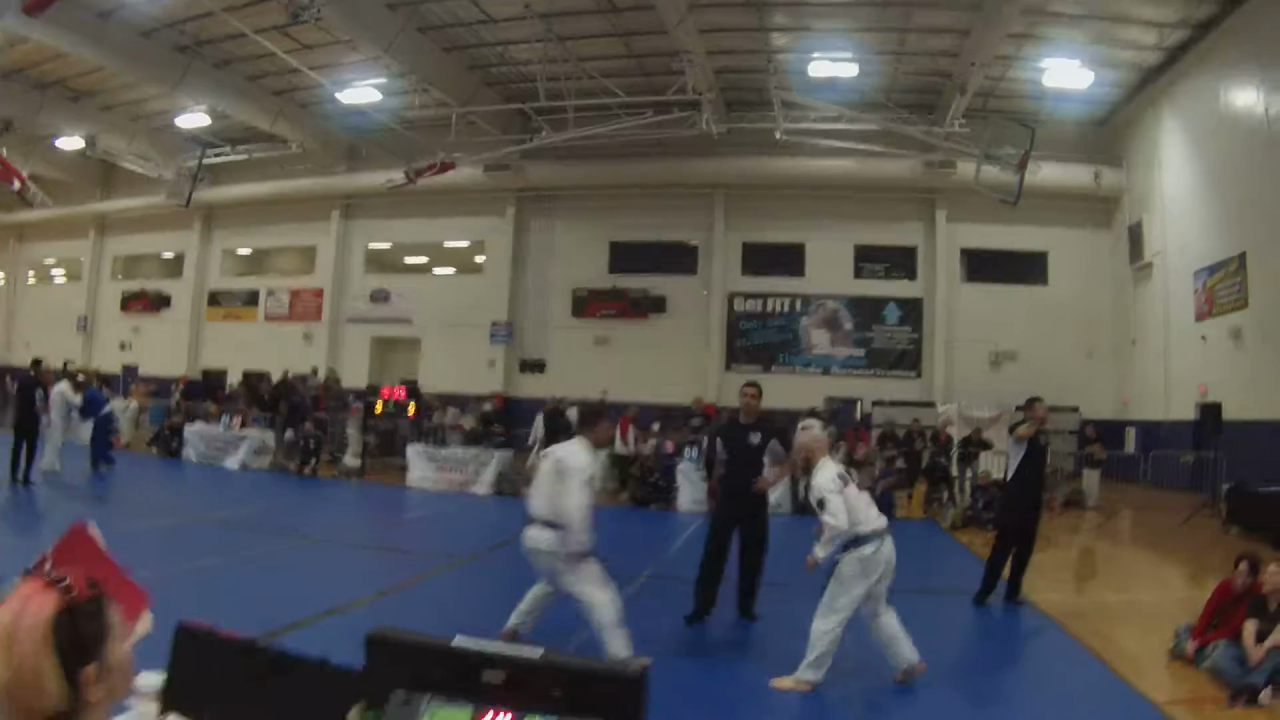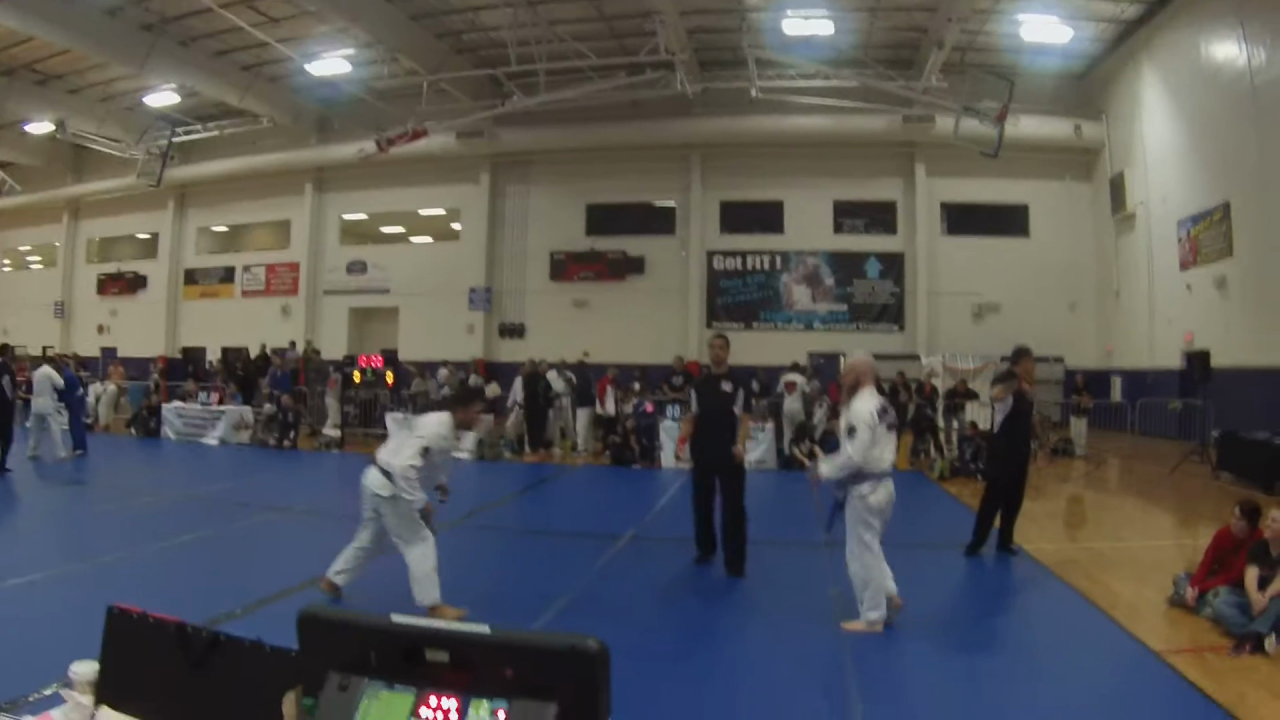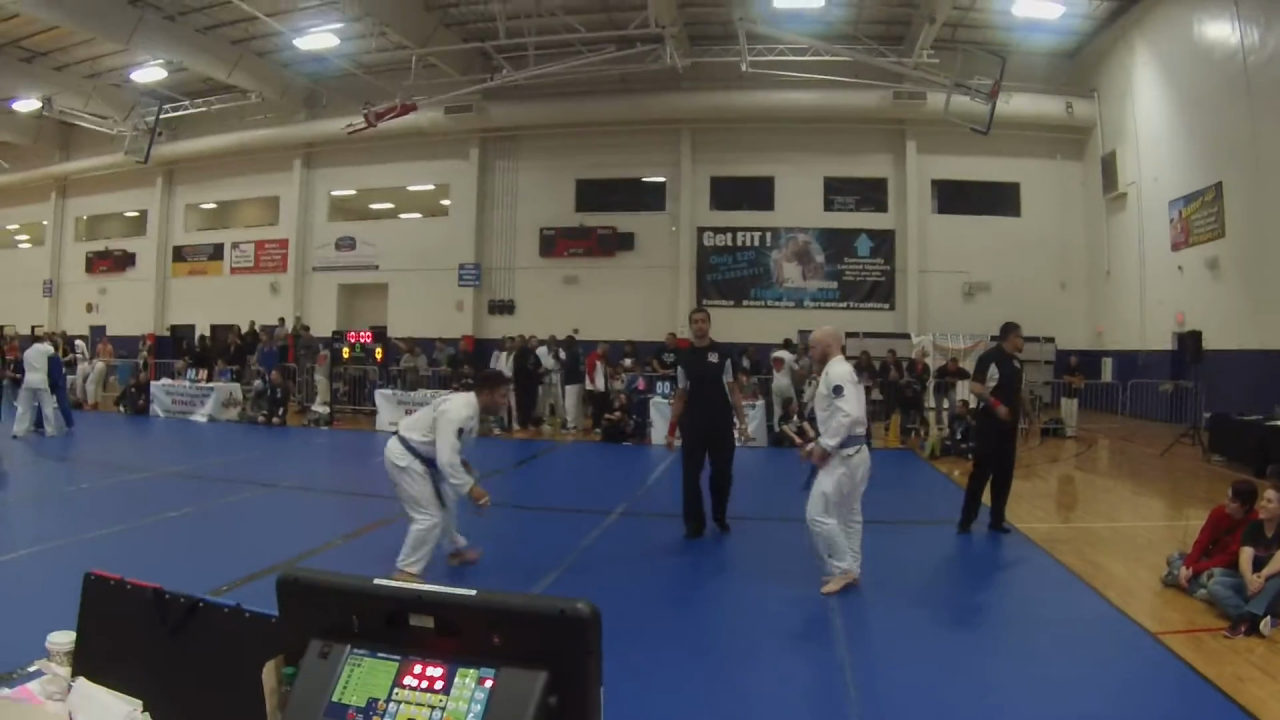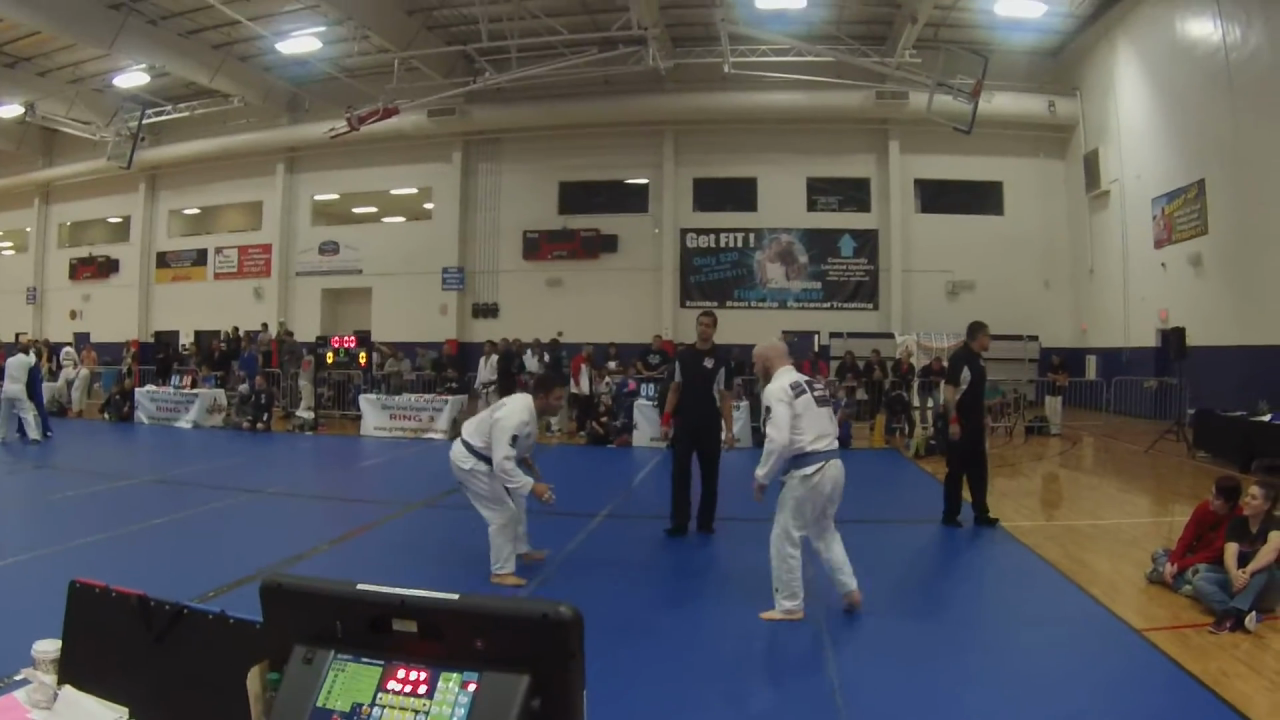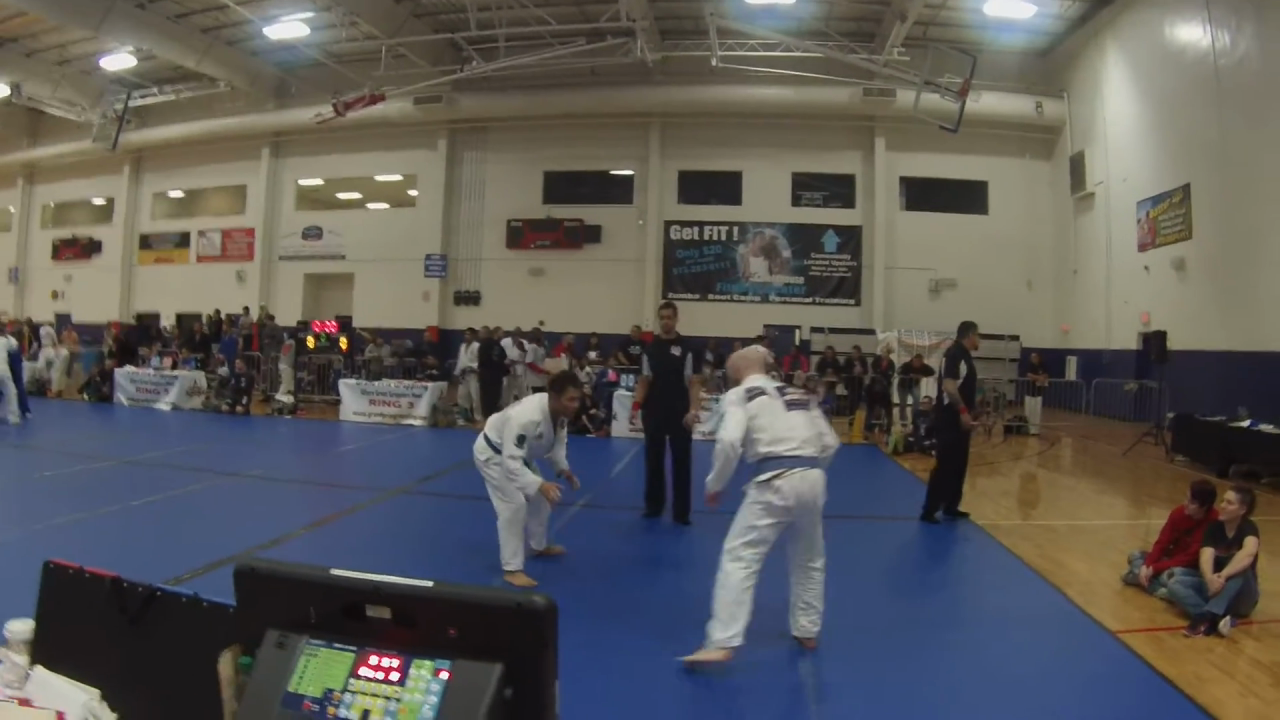
dt=0.7s
person 1, frame 1
left shoulder: (821, 481)
right shoulder: (835, 471)
left elbow: (839, 526)
left wrist: (818, 554)
right wrist: (825, 530)
left hip: (864, 552)
right hip: (881, 546)
left knee: (830, 613)
right knee: (877, 609)
left ankle: (807, 676)
right ankle: (909, 663)
person 1, frame 2
left shoulder: (859, 408)
right shoulder: (883, 405)
left elbow: (853, 456)
left wrist: (823, 469)
right wrist: (833, 463)
left hip: (864, 489)
right hip: (883, 484)
left knee: (862, 554)
right knee: (869, 549)
left ankle: (873, 617)
right ankle: (889, 595)
person 1, frame 3
left shoulder: (836, 372)
right shoulder: (838, 371)
left elbow: (848, 415)
left wrist: (825, 445)
right wrist: (817, 444)
left hip: (845, 454)
right hip: (854, 452)
left knee: (818, 513)
right knee: (849, 516)
left ankle: (843, 569)
right ankle: (849, 570)
person 1, frame 4
left shoulder: (776, 389)
right shoulder: (814, 385)
left elbow: (778, 439)
left wrist: (762, 476)
left hip: (807, 473)
right hip: (833, 466)
left knee: (785, 540)
right knee: (824, 531)
left ankle: (789, 606)
right ankle: (849, 588)
person 1, frame 5
left shoulder: (739, 395)
right shoulder: (799, 395)
left elbow: (729, 441)
right elbow: (830, 442)
left wrist: (715, 485)
left hip: (775, 482)
right hip: (812, 479)
left knee: (738, 558)
right knee: (809, 560)
left ankle: (720, 644)
right ankle: (807, 631)
person 2, frame 1
left shoulder: (769, 431)
right shoulder: (725, 430)
left wrist: (772, 480)
right wrist: (715, 496)
left hip: (755, 501)
right hip: (727, 498)
left knee: (752, 556)
right knee: (713, 551)
left ankle: (747, 606)
right ankle: (702, 606)
person 2, frame 2
left shoulder: (737, 383)
right shoulder: (699, 384)
left elbow: (743, 420)
right elbow: (691, 418)
left wrist: (740, 445)
right wrist: (683, 441)
left hip: (729, 454)
right hip: (702, 453)
left knee: (733, 507)
right knee: (702, 504)
left ankle: (734, 562)
right ankle: (706, 549)
person 2, frame 3
left shoulder: (723, 354)
right shoulder: (685, 359)
left elbow: (733, 390)
right elbow: (680, 397)
left wrist: (742, 422)
right wrist: (671, 430)
left hip: (721, 423)
right hip: (693, 424)
left knee: (723, 473)
right knee: (691, 475)
left ankle: (719, 515)
right ankle: (695, 524)
person 2, frame 4
left shoulder: (720, 360)
right shoulder: (683, 356)
left elbow: (725, 398)
right elbow: (674, 390)
left wrist: (729, 430)
right wrist: (666, 420)
left hip: (709, 424)
right hip: (683, 422)
left knee: (709, 474)
right knee: (680, 471)
left ankle: (705, 521)
right ankle: (679, 522)
person 2, frame 5
left shoulder: (687, 348)
right shoulder: (650, 348)
left elbow: (694, 383)
right elbow: (644, 382)
left wrist: (693, 410)
right wrist: (636, 406)
left hip: (679, 412)
right hip: (654, 412)
left knee: (681, 461)
right knee: (654, 460)
left ankle: (681, 511)
right ankle: (654, 505)
person 3, frame 1
left shoulder: (557, 451)
right shoulder: (583, 460)
left elbow: (536, 493)
right elbow: (574, 509)
right wrist: (580, 548)
left hip: (534, 534)
right hip: (556, 539)
left knee: (548, 586)
right knee: (601, 596)
left ankle: (512, 630)
right ankle: (620, 658)
person 3, frame 2
left shoulder: (443, 425)
right shoulder: (435, 431)
right elbow: (404, 468)
left wrist: (440, 482)
right wrist: (420, 503)
left hip: (376, 480)
right hip: (387, 486)
left knee: (367, 539)
right knee: (420, 544)
left ankle: (333, 581)
right ankle: (434, 606)
person 3, frame 3
left shoulder: (466, 403)
right shoulder: (459, 412)
right elbow: (446, 458)
left wrist: (461, 462)
right wrist: (470, 487)
left hip: (414, 453)
right hip: (404, 458)
left knee: (445, 502)
right knee: (430, 516)
left ankle: (458, 550)
right ankle: (407, 570)
person 3, frame 4
left shoulder: (527, 404)
right shoulder: (514, 418)
right elbow: (503, 464)
left wrist: (524, 458)
right wrist: (532, 486)
left hip: (483, 458)
right hip: (470, 461)
left knee: (515, 503)
right knee: (503, 514)
left ankle: (521, 550)
right ankle: (501, 572)
person 3, frame 5
left shoulder: (558, 411)
right shoulder: (525, 417)
left elbow: (557, 439)
right elbow: (511, 463)
left wrist: (563, 468)
right wrist: (540, 485)
left hip: (518, 453)
right hip: (493, 454)
left knee: (540, 500)
right knee: (514, 507)
left ankle: (539, 546)
right ankle: (512, 569)
person 4, frame 1
left shoulder: (1043, 437)
right shoulder: (1017, 428)
right elbow: (1022, 433)
right wrist: (1037, 420)
left hip: (1033, 499)
right hip: (1015, 497)
left knee: (1025, 547)
right knee: (1004, 544)
left ankle: (1013, 591)
right ankle: (985, 590)
person 4, frame 2
left shoulder: (1027, 385)
right shoulder: (1004, 380)
right elbow: (995, 395)
right wrist: (1020, 385)
left hip: (1021, 447)
right hip: (1002, 447)
left knee: (1015, 496)
right knee: (994, 494)
left ankle: (1005, 540)
right ankle: (976, 542)
person 4, frame 3
left shoulder: (1016, 362)
right shoulder: (989, 357)
right elbow: (974, 387)
right wrist: (995, 405)
left hip: (1009, 425)
right hip: (989, 424)
left knee: (1004, 473)
right knee: (981, 471)
left ankle: (997, 519)
right ankle: (967, 518)
person 4, frame 4
left shoulder: (978, 359)
right shoulder: (959, 358)
right elbow: (949, 391)
left wrist: (983, 417)
right wrist: (952, 421)
left hip: (975, 422)
right hip: (959, 423)
left knee: (979, 468)
right knee: (956, 469)
left ankle: (981, 514)
right ankle: (950, 515)
person 4, frame 5
left shoulder: (964, 355)
right shoulder: (954, 354)
right elbow: (948, 386)
left wrist: (969, 411)
right wrist: (963, 411)
left hip: (959, 417)
right hip: (950, 417)
left knee: (959, 464)
right knee: (945, 464)
left ankle: (951, 506)
right ankle: (929, 510)
